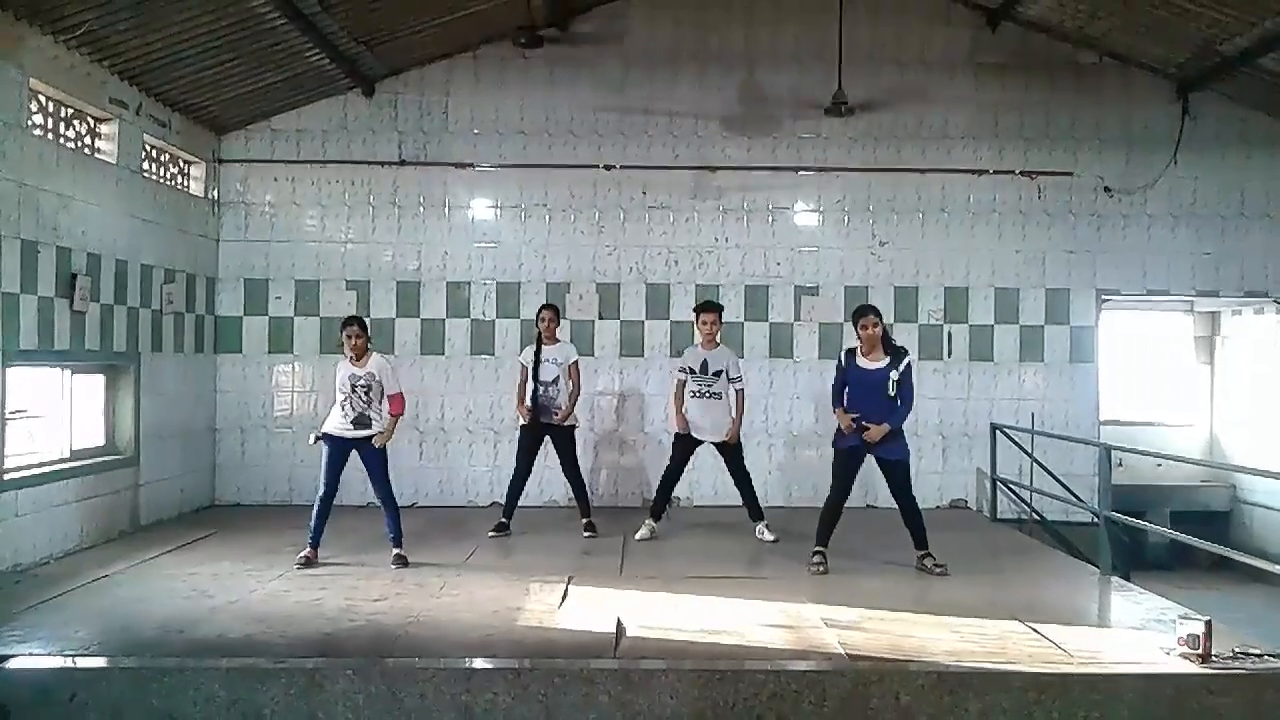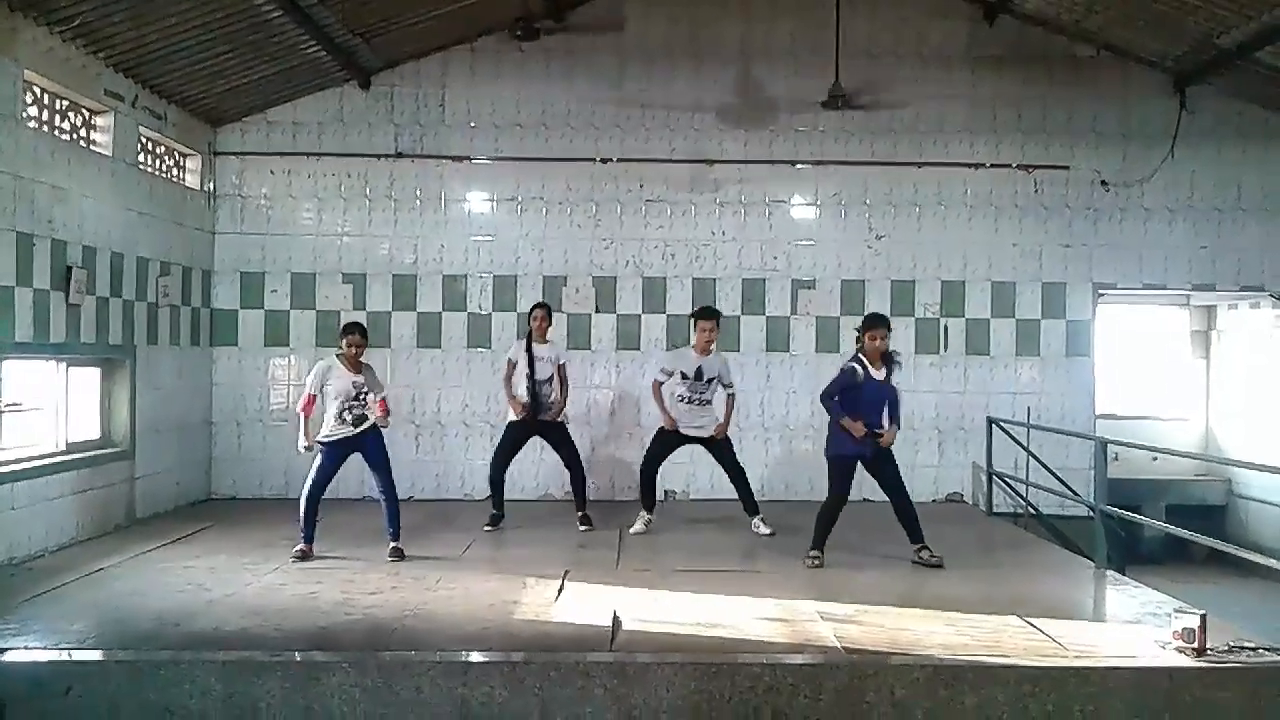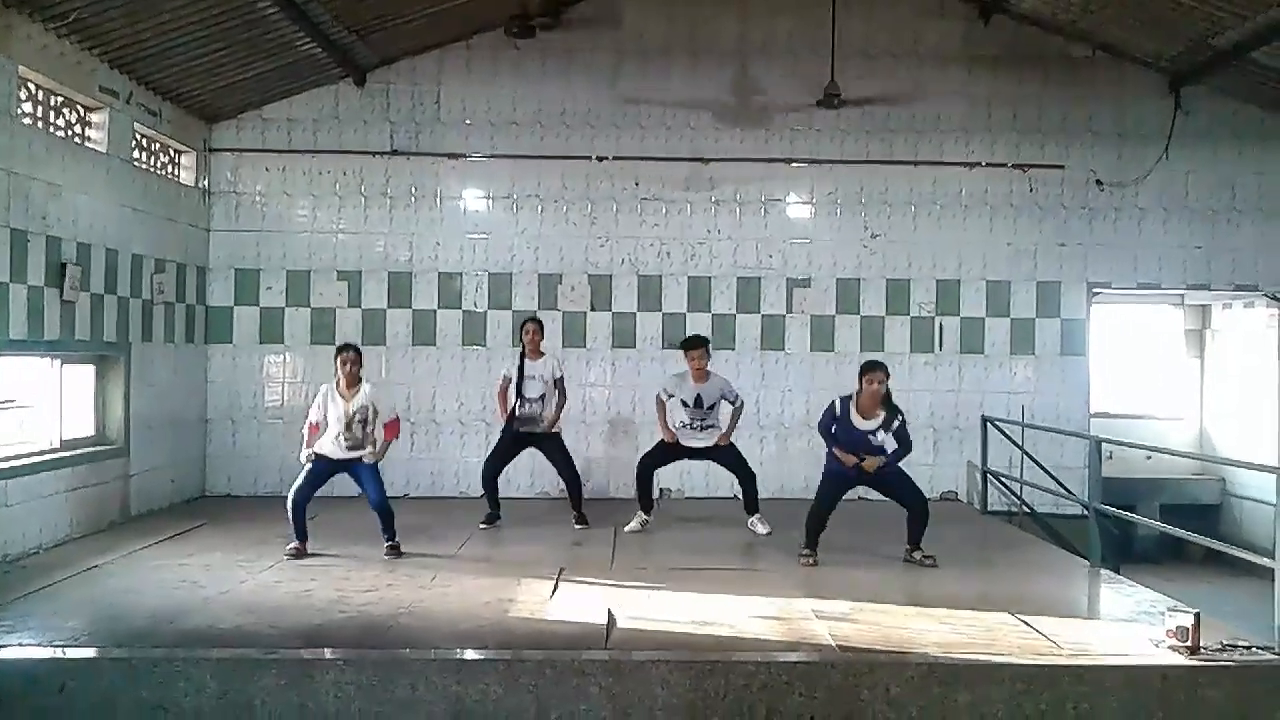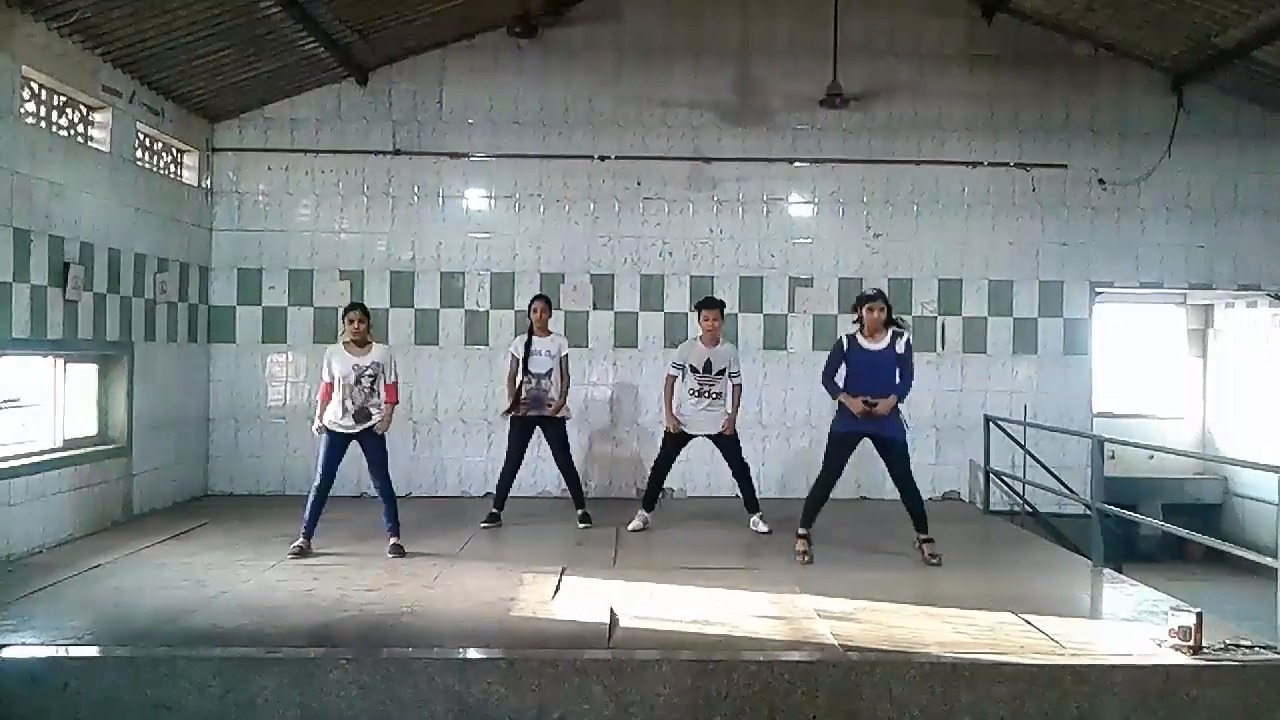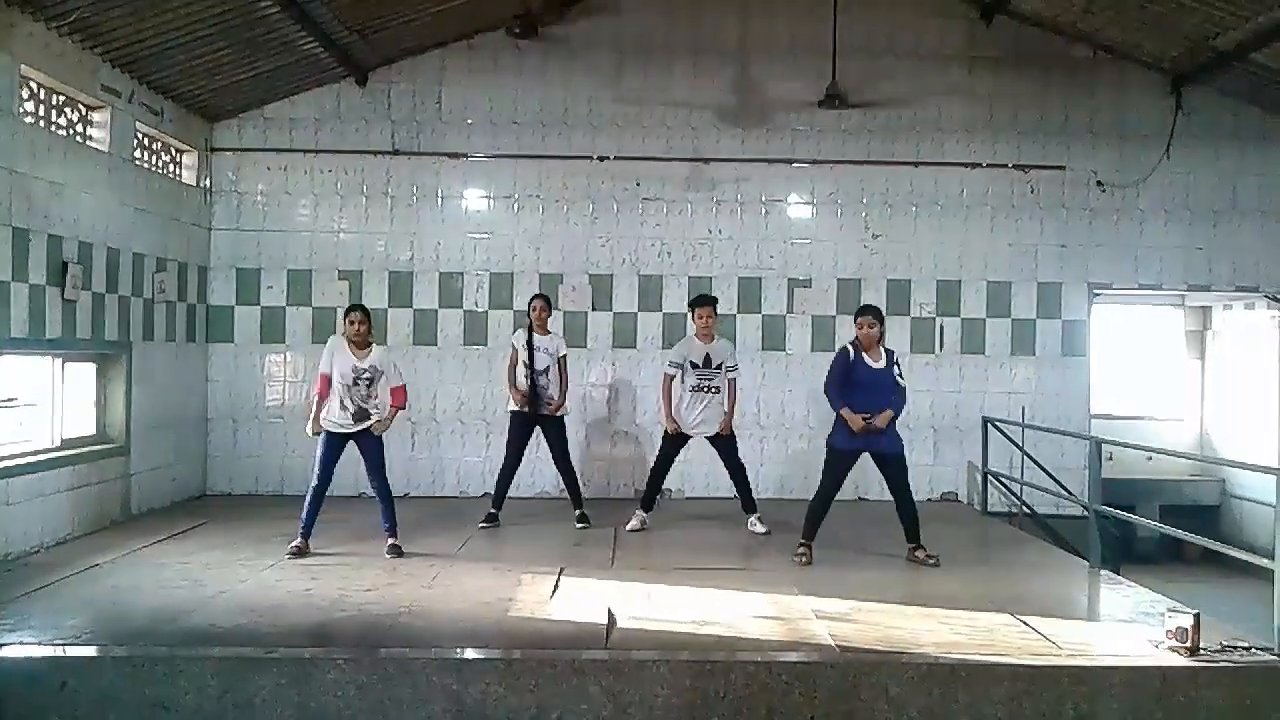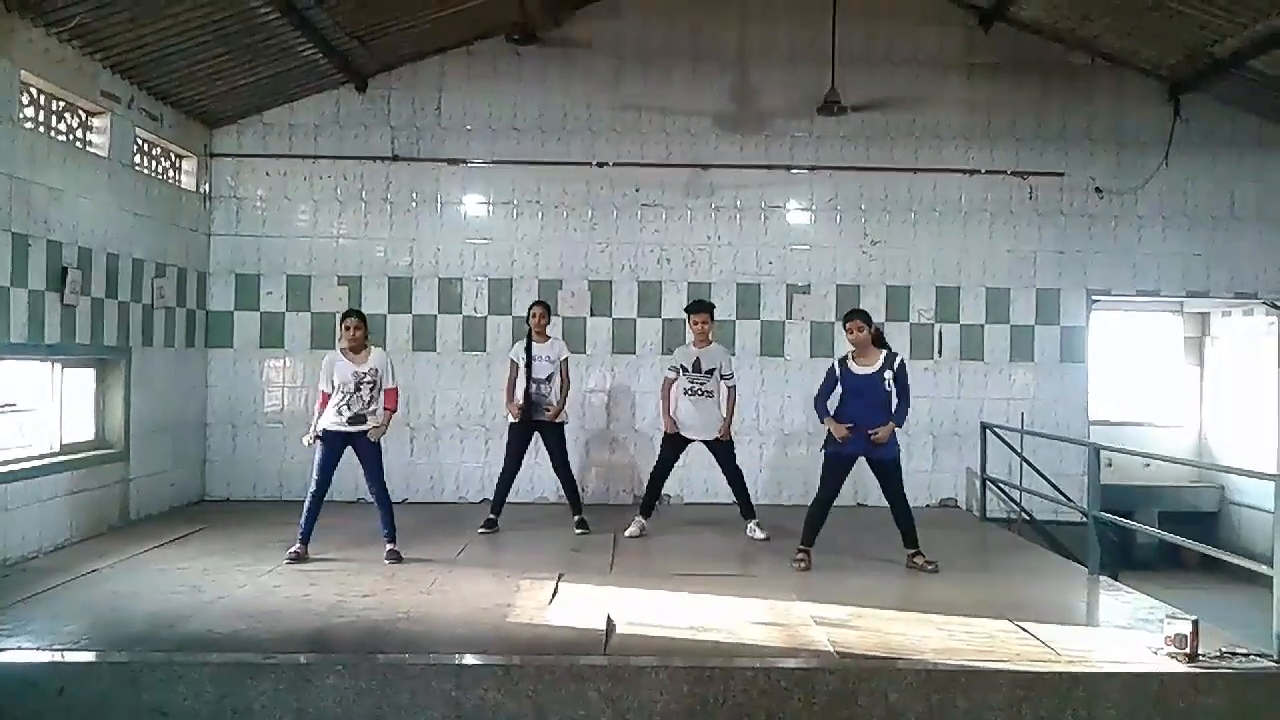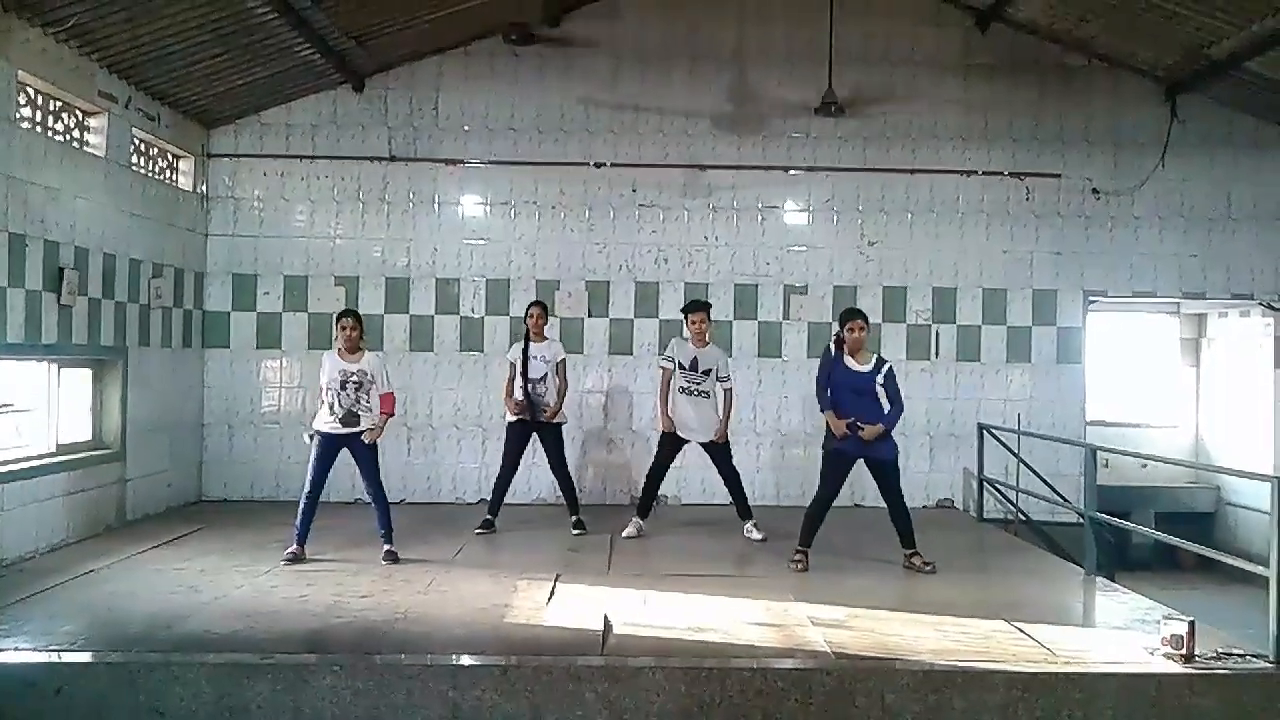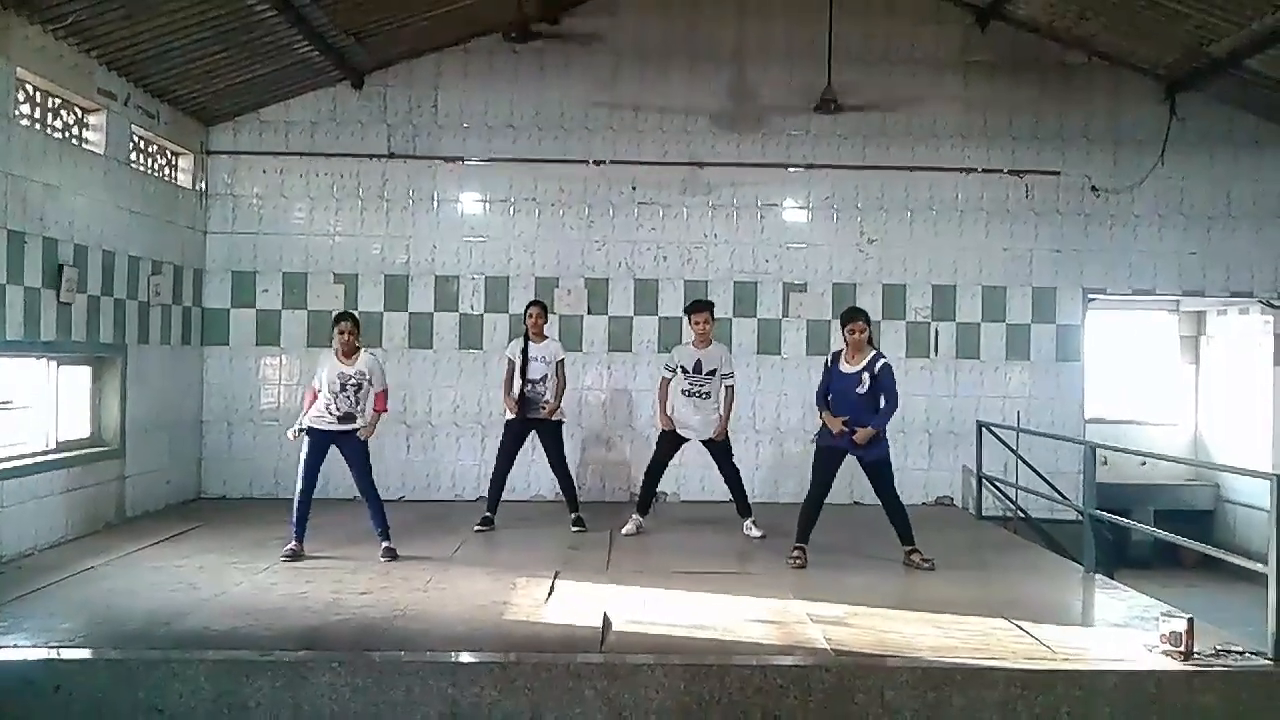
dt=0.4s
person 1, frame 1
left shoulder: (899, 359)
right shoulder: (847, 358)
left elbow: (907, 402)
right elbow: (837, 390)
left wrist: (884, 428)
right wrist: (839, 414)
left hip: (889, 437)
right hip: (851, 436)
left knee: (905, 497)
right knee: (837, 494)
left ankle: (923, 555)
right ankle: (819, 551)
person 1, frame 2
left shoulder: (888, 364)
right shoulder: (855, 368)
right elbow: (827, 397)
left wrist: (894, 428)
right wrist: (849, 424)
left hip: (876, 440)
right hip: (844, 440)
left knee: (899, 493)
right knee: (838, 496)
left ankle: (920, 547)
right ankle: (816, 548)
person 1, frame 3
left shoulder: (893, 416)
right shoulder: (841, 405)
left elbow: (905, 446)
right elbow: (823, 428)
left wrist: (881, 459)
right wrist: (840, 454)
left hip: (878, 467)
right hip: (842, 466)
left knee: (919, 503)
right knee: (822, 505)
left ankle: (913, 549)
right ankle: (809, 547)
person 1, frame 4
left shoulder: (900, 339)
right shoulder: (847, 342)
left elbow: (907, 378)
right elbow: (827, 377)
left wrist: (892, 400)
right wrist: (847, 400)
left hip: (887, 420)
right hip: (849, 419)
left knee: (905, 480)
right knee: (827, 476)
left ankle: (924, 538)
right ankle: (803, 533)
person 1, frame 5
left shoulder: (891, 358)
right shoulder: (848, 353)
left elbow: (900, 394)
right elbow: (831, 388)
left wrist: (888, 414)
right wrist: (848, 415)
left hip: (885, 434)
right hip: (847, 435)
left knee: (902, 491)
right knee: (827, 490)
left ankle: (915, 547)
right ankle: (805, 543)
person 1, frame 6
left shoulder: (893, 361)
right shoulder: (841, 365)
left elbow: (903, 399)
right elbow: (820, 398)
left wrist: (891, 426)
right wrist: (831, 424)
left hip: (881, 439)
right hip: (844, 439)
left knee: (897, 497)
right knee: (825, 495)
left ankle: (914, 553)
right ankle: (804, 549)
person 1, frame 7
left shoulder: (882, 365)
right shoulder: (833, 354)
left elbow: (897, 404)
right elbow: (821, 388)
left wrist: (880, 428)
right wrist: (831, 419)
left hip: (879, 440)
right hip: (841, 438)
left knee: (895, 497)
right knee: (825, 495)
left ankle: (911, 553)
right ankle: (801, 550)
person 1, frame 8
left shoulder: (879, 362)
right shoulder: (834, 360)
left elbow: (891, 402)
right elbow: (822, 393)
left wrist: (871, 430)
right wrist: (827, 418)
left hip: (869, 438)
right hip: (833, 435)
left knee: (888, 495)
right knee: (817, 491)
left ankle: (910, 550)
right ankle: (799, 547)
person 2, frame 1
left shoulder: (380, 363)
right shoulder: (341, 366)
left elbow: (396, 400)
left wrist: (388, 431)
right wrist: (321, 429)
left hip: (370, 436)
right hip: (336, 434)
left knee: (383, 492)
right knee: (326, 492)
left ankle: (397, 548)
right ankle: (312, 549)
person 2, frame 2
left shoulder: (368, 371)
right shoulder: (326, 366)
left elbow: (380, 397)
right elbow: (307, 400)
left wrist: (381, 416)
right wrist: (304, 434)
left hip: (368, 433)
right hip: (334, 438)
left knee: (386, 486)
right knee: (311, 491)
left ankle: (394, 541)
right ankle: (306, 543)
person 2, frame 3
left shoulder: (370, 393)
right shoulder: (326, 392)
left elbow: (393, 424)
right elbow: (312, 423)
left wrist: (379, 453)
right wrist: (306, 448)
left hip: (361, 458)
right hip: (327, 455)
left knee: (379, 501)
right knee: (295, 498)
left ankle: (391, 540)
right ankle: (300, 542)
person 2, frame 4
left shoulder: (382, 352)
right shoulder: (333, 353)
left elbow: (390, 389)
right elbow: (326, 388)
left wrist: (387, 417)
right wrist: (318, 418)
left hip: (370, 427)
right hip: (336, 427)
left knee: (382, 482)
right knee: (322, 482)
left ankle: (394, 537)
right ankle: (305, 538)
person 2, frame 5
left shoulder: (381, 355)
right shoulder: (334, 345)
left elbow: (398, 391)
right elbow: (323, 383)
left wrist: (387, 420)
right wrist: (314, 418)
left hip: (368, 427)
right hip: (334, 426)
left knee: (379, 482)
right knee: (319, 482)
left ankle: (392, 538)
right ankle: (302, 539)
person 2, frame 6
left shoulder: (379, 357)
right shoulder: (332, 359)
left elbow: (390, 395)
right elbow: (324, 398)
left wrist: (383, 426)
right wrist: (313, 428)
left hip: (366, 432)
right hip: (332, 430)
left knee: (378, 488)
right knee: (317, 488)
left ankle: (391, 544)
right ankle: (301, 544)
person 2, frame 7
left shoulder: (373, 360)
right shoulder: (328, 357)
left elbow: (387, 398)
right elbow: (324, 394)
left wrist: (379, 428)
right wrist: (313, 424)
left hip: (361, 433)
right hip: (327, 431)
left knee: (374, 488)
right knee: (312, 488)
left ankle: (388, 544)
right ankle: (298, 545)
person 2, frame 8
left shoulder: (369, 361)
right shoulder: (326, 359)
left elbow: (380, 396)
right elbow: (314, 391)
left wrist: (371, 425)
right wrist: (299, 421)
left hip: (352, 431)
right hip: (318, 428)
left knee: (366, 485)
right knee: (304, 485)
left ankle: (385, 541)
right ankle: (297, 542)
person 3, frame 1
left shoulder: (728, 356)
right shoulder: (689, 354)
left elbow: (739, 391)
right elbow: (680, 386)
left wrist: (737, 425)
right wrist: (678, 415)
left hip: (723, 428)
right hip: (690, 426)
left knee: (740, 475)
right knee: (672, 472)
left ankle: (760, 523)
right ankle: (652, 521)
person 3, frame 2
left shoulder: (720, 362)
right shoulder: (677, 356)
left elbow: (730, 393)
right elbow: (657, 384)
left wrist: (726, 423)
right wrist: (665, 414)
left hip: (709, 426)
right hip: (677, 424)
left knee: (734, 469)
right knee: (649, 464)
left ankle: (755, 517)
right ankle: (646, 514)
person 3, frame 3
left shoulder: (720, 383)
right shoulder: (676, 381)
left elbow: (738, 404)
right elbow: (661, 399)
left wrist: (728, 432)
right wrist: (665, 429)
left hip: (713, 440)
right hip: (680, 439)
left knee: (746, 474)
right knee: (644, 466)
left ankle: (754, 517)
right ankle: (644, 514)
person 3, frame 4
left shoulder: (730, 351)
right shoulder: (686, 348)
left elbow: (737, 385)
right elbow: (670, 380)
left wrist: (733, 417)
right wrist: (668, 415)
left hip: (719, 421)
right hip: (684, 420)
left knee: (739, 466)
right knee: (662, 464)
left ankle: (755, 515)
right ankle: (644, 513)
person 3, frame 5
left shoulder: (726, 347)
right shoulder: (684, 346)
left elbow: (731, 383)
right elbow: (667, 381)
left wrist: (729, 417)
right wrist: (668, 417)
left hip: (716, 421)
right hip: (683, 420)
left knee: (736, 466)
right knee: (661, 465)
left ankle: (752, 515)
right ankle: (643, 512)
person 3, frame 6
left shoulder: (721, 353)
right shoulder: (680, 352)
left elbow: (731, 389)
right elbow: (667, 386)
left wrist: (727, 423)
right wrist: (666, 417)
left hip: (714, 426)
right hip: (680, 425)
left knee: (732, 472)
right knee: (660, 470)
left ankle: (751, 521)
right ankle: (642, 518)
person 3, frame 7
left shoulder: (718, 355)
right shoulder: (675, 345)
left elbow: (727, 391)
right elbow: (666, 380)
left wrist: (724, 425)
right wrist: (664, 414)
left hip: (711, 427)
right hip: (677, 424)
left knee: (729, 473)
right knee: (656, 471)
left ankle: (748, 522)
right ankle: (639, 519)
person 3, frame 8
left shoulder: (722, 353)
right shoulder: (679, 351)
left elbow: (729, 389)
right elbow: (665, 382)
left wrist: (724, 423)
right wrist: (662, 414)
left hip: (711, 425)
right hip: (677, 423)
left knee: (730, 471)
right knee: (655, 467)
left ankle: (747, 519)
right ankle: (639, 516)
person 4, frame 1
left shoulder: (568, 349)
right shoulder: (529, 351)
left elbow: (576, 384)
right elbow: (522, 383)
left wrist: (569, 409)
right wrist: (520, 405)
left hip: (561, 419)
right hip: (533, 418)
left knee: (571, 469)
right knee: (521, 470)
left ankle: (586, 519)
right ankle: (505, 520)
person 4, frame 2
left shoulder: (555, 350)
right shoulder: (519, 346)
left elbow: (563, 381)
right elbow: (507, 377)
left wrist: (561, 403)
right wrist: (512, 401)
left hip: (550, 417)
right hip: (522, 416)
left knee: (574, 463)
right knee: (498, 463)
left ankle: (581, 512)
right ankle: (497, 512)
person 4, frame 3
left shoulder: (552, 363)
right shoulder: (514, 364)
left elbow: (562, 394)
right elbow: (502, 391)
left wrist: (555, 418)
right wrist: (504, 415)
left hip: (545, 431)
right hip: (516, 429)
left knee: (570, 473)
right knee: (489, 470)
left ankle: (577, 512)
right ankle: (494, 511)
person 4, frame 4
left shoulder: (559, 341)
right shoulder: (520, 342)
left elbow: (565, 375)
right elbow: (512, 375)
left wrist: (561, 400)
right wrist: (512, 400)
left hip: (552, 411)
right hip: (523, 411)
left knee: (564, 461)
right knee: (512, 462)
left ankle: (581, 510)
right ankle: (496, 511)
person 4, frame 5
left shoulder: (558, 341)
right shoulder: (521, 335)
left elbow: (563, 375)
right elbow: (512, 366)
left wrist: (561, 400)
right wrist: (513, 390)
left hip: (551, 409)
right hip: (523, 407)
left knee: (563, 460)
right knee: (511, 460)
left ankle: (579, 510)
right ankle: (494, 511)
person 4, frame 6
left shoulder: (558, 346)
right shoulder: (520, 347)
left elbow: (565, 380)
right elbow: (512, 379)
left wrist: (560, 406)
right wrist: (509, 403)
left hip: (550, 416)
right hip: (522, 415)
left knee: (562, 466)
right knee: (510, 467)
left ankle: (578, 515)
right ankle: (493, 517)
person 4, frame 7
left shoulder: (555, 347)
right shoulder: (517, 348)
left elbow: (563, 381)
right elbow: (511, 379)
left wrist: (558, 406)
right wrist: (507, 399)
left hip: (548, 416)
right hip: (520, 416)
left knee: (559, 467)
right knee: (507, 467)
left ankle: (575, 516)
right ankle: (490, 517)
person 4, frame 8
left shoulder: (554, 347)
right shoulder: (516, 345)
left elbow: (561, 380)
right elbow: (508, 376)
left wrist: (556, 403)
right wrist: (507, 398)
left hip: (547, 414)
right hip: (519, 413)
left knee: (559, 464)
right knee: (502, 463)
left ankle: (575, 513)
right ankle: (489, 514)
